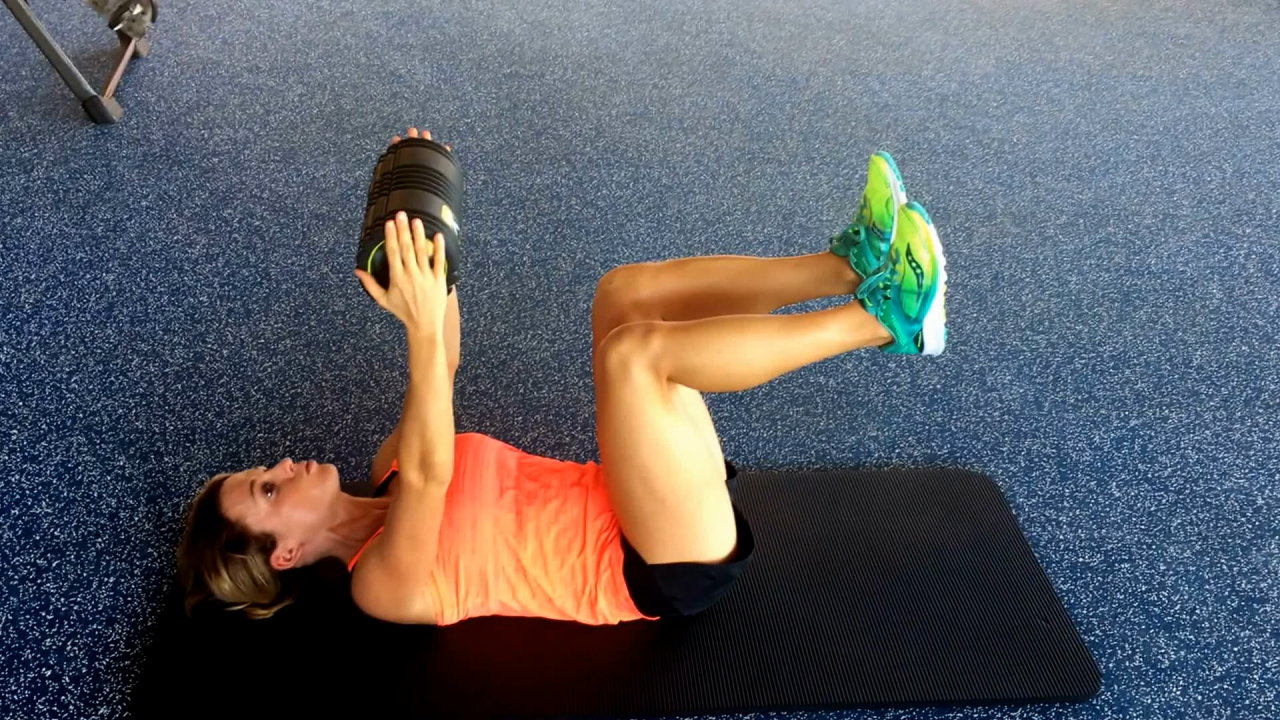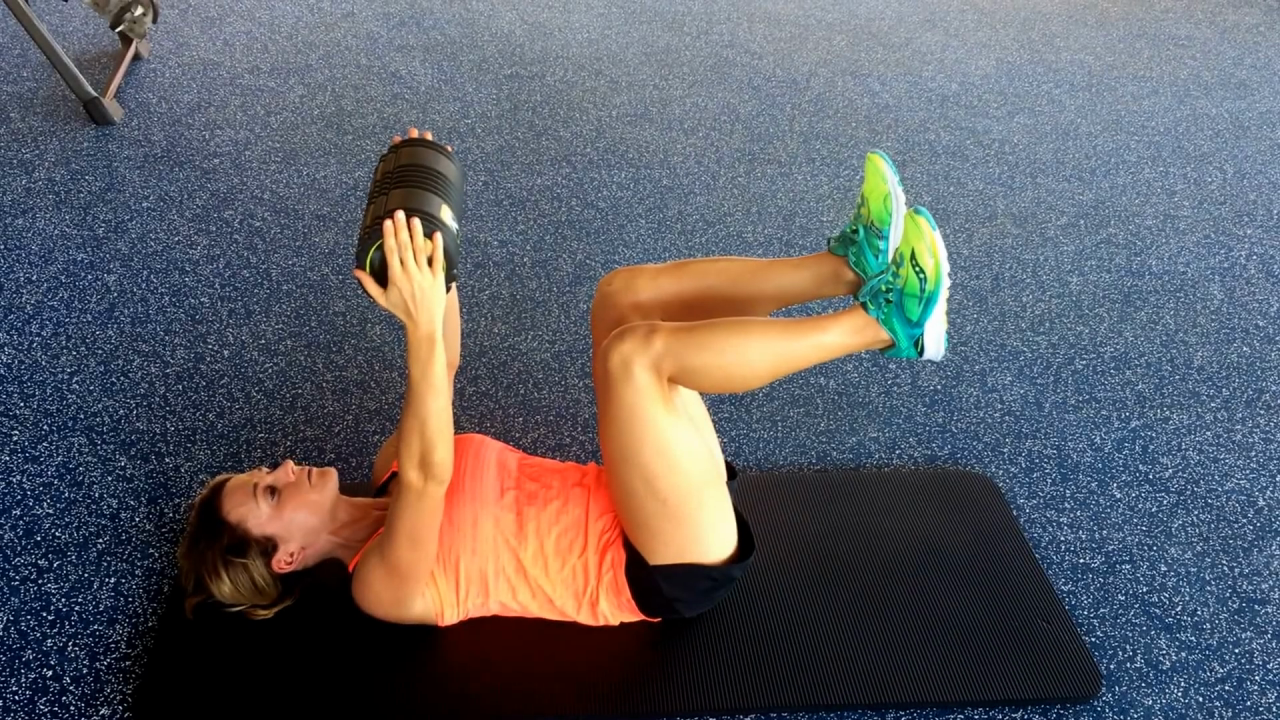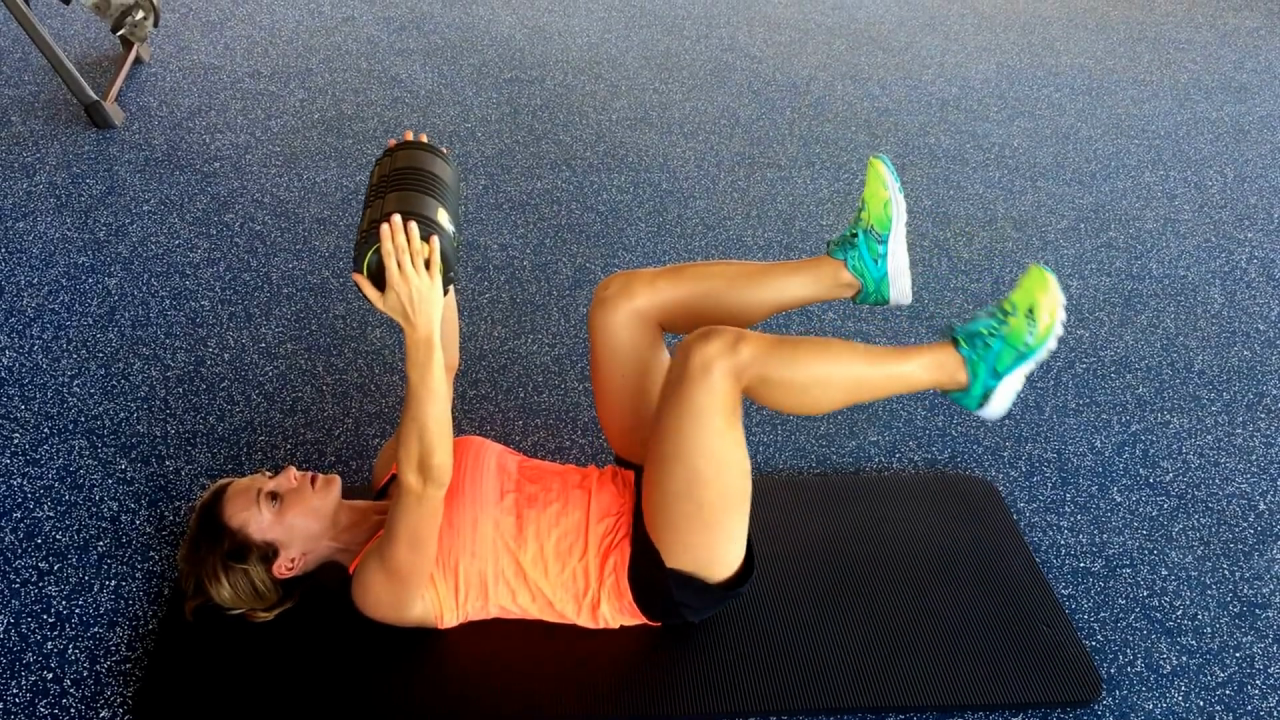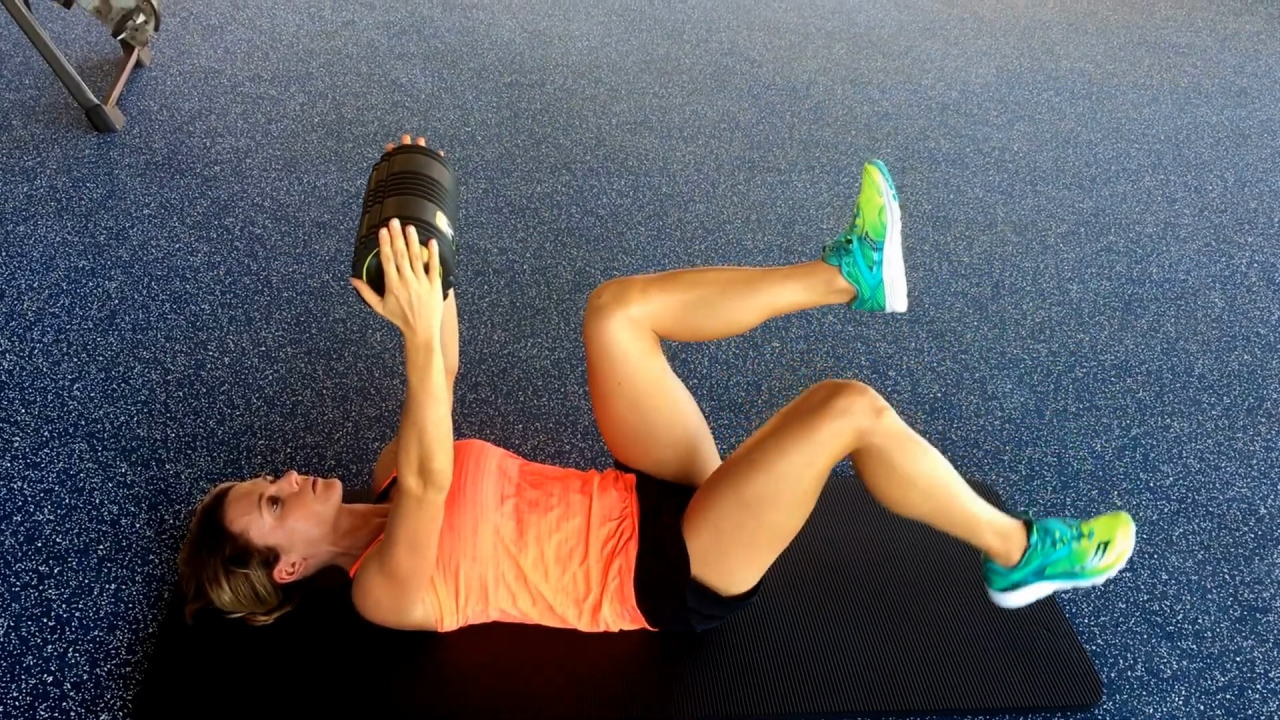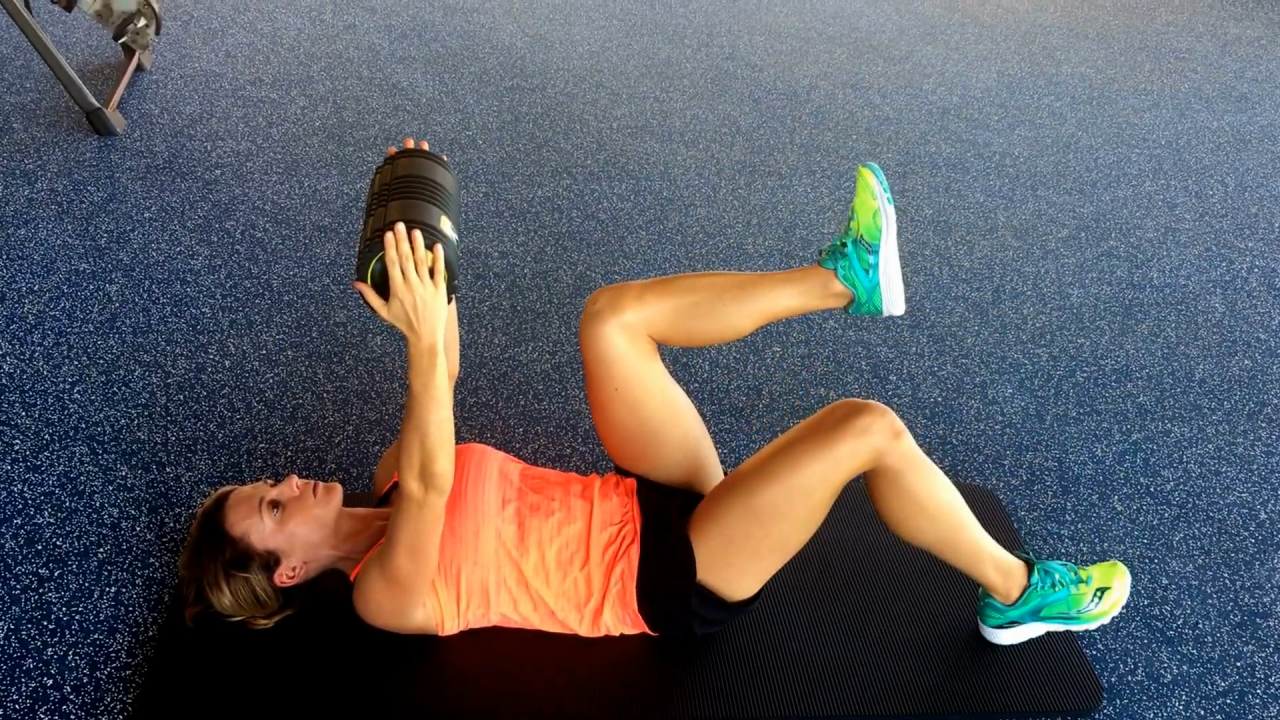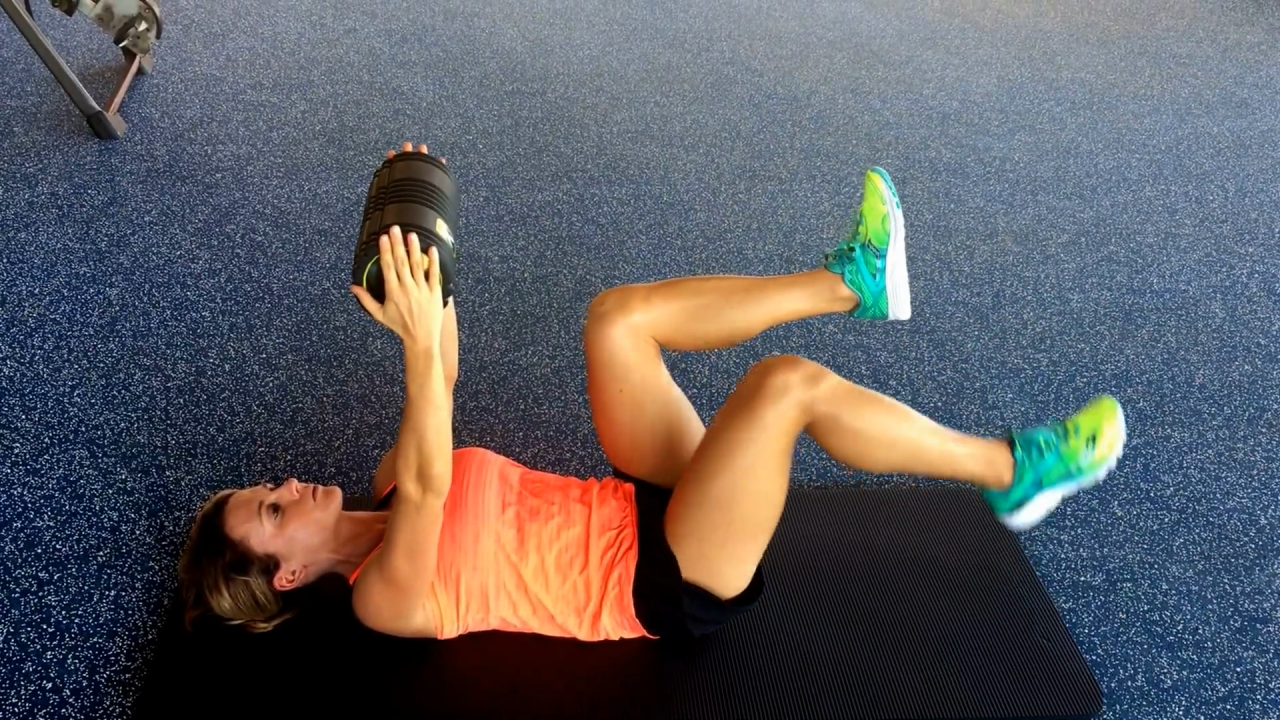
dt=0.7s
person 1, frame 1
left shoulder: (387, 480)
right shoulder: (385, 582)
left elbow: (442, 370)
right elbow: (432, 473)
left wrist: (433, 259)
right wrist: (421, 323)
left hip: (630, 503)
right hip: (669, 568)
left knee: (625, 292)
right knee: (634, 349)
left ankle: (848, 265)
right ankle: (880, 318)
person 1, frame 2
left shoulder: (387, 483)
right shoulder: (385, 581)
left elbow: (442, 369)
right elbow: (431, 471)
left wrist: (434, 255)
right wrist: (420, 324)
left hip: (643, 504)
right hip: (671, 569)
left knee: (626, 294)
right knee: (636, 350)
left ankle: (849, 266)
right ankle: (884, 323)
person 1, frame 3
left shoulder: (386, 483)
right shoulder: (386, 585)
left elbow: (442, 368)
right elbow: (430, 476)
left wrist: (423, 253)
right wrist: (418, 324)
left hip: (632, 501)
right hip: (666, 573)
left knee: (624, 296)
right knee: (720, 351)
left ankle: (852, 269)
right ankle: (965, 364)
person 1, frame 4
left shoulder: (385, 490)
right shoulder: (387, 587)
left elbow: (440, 380)
right elbow: (434, 479)
left wrist: (428, 263)
right wrist: (417, 329)
left hip: (649, 500)
right hip: (672, 575)
left knee: (618, 307)
right knee: (849, 406)
left ankle: (851, 277)
right ankle: (1018, 554)
person 1, frame 5
left shoulder: (388, 494)
right shoulder: (388, 593)
left elbow: (435, 410)
right elbow: (435, 481)
left wrist: (428, 252)
right wrist: (423, 334)
left hip: (653, 506)
right hip: (675, 575)
left knee: (613, 313)
right knee: (868, 428)
left ankle: (845, 280)
right ankle: (1015, 591)
person 1, frame 6
left shoulder: (388, 497)
right shoulder: (388, 594)
left elbow: (442, 381)
right elbow: (433, 484)
left wrist: (424, 262)
right wrist: (417, 338)
left hip: (648, 509)
right hip: (671, 583)
left knee: (620, 314)
right knee: (789, 382)
left ankle: (852, 283)
right ankle: (1014, 470)
